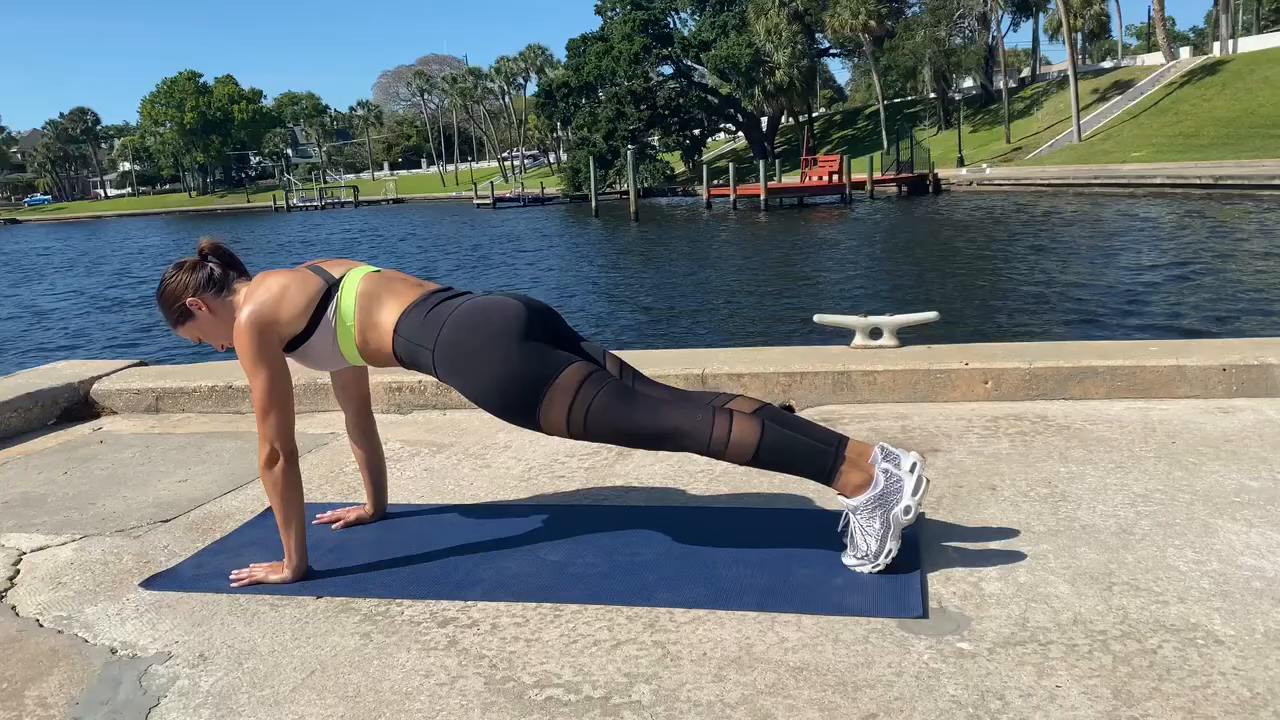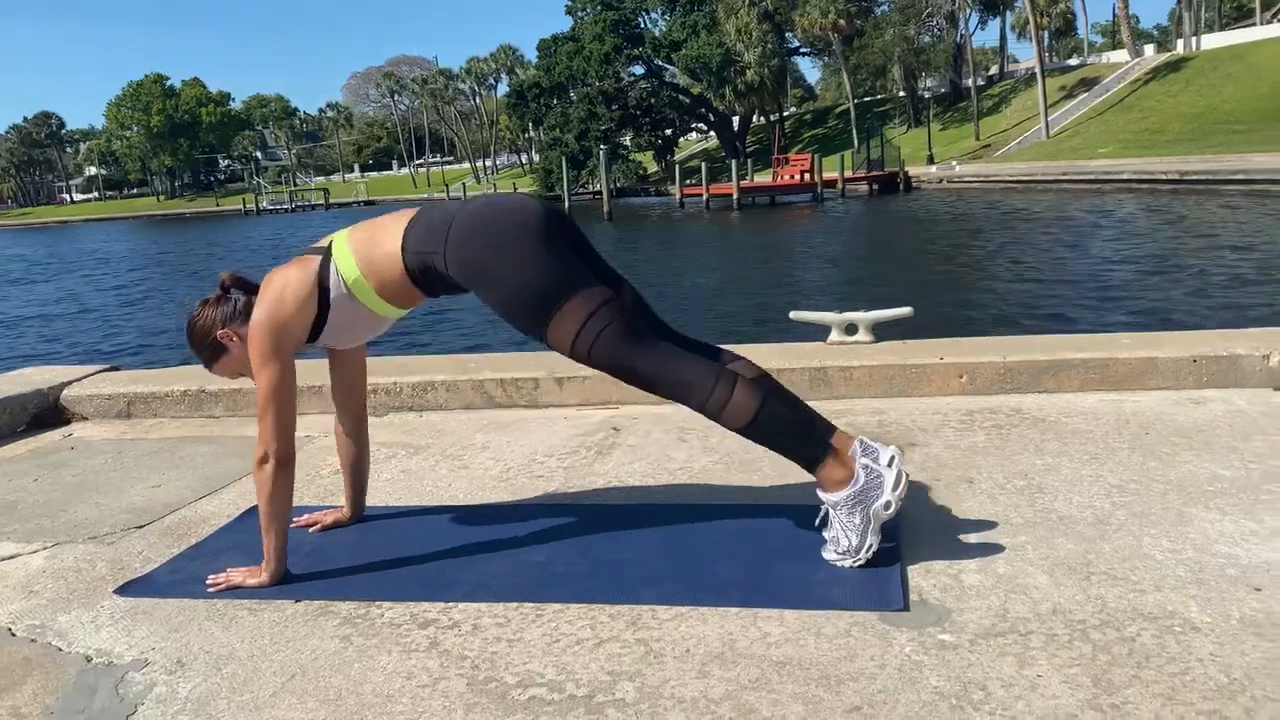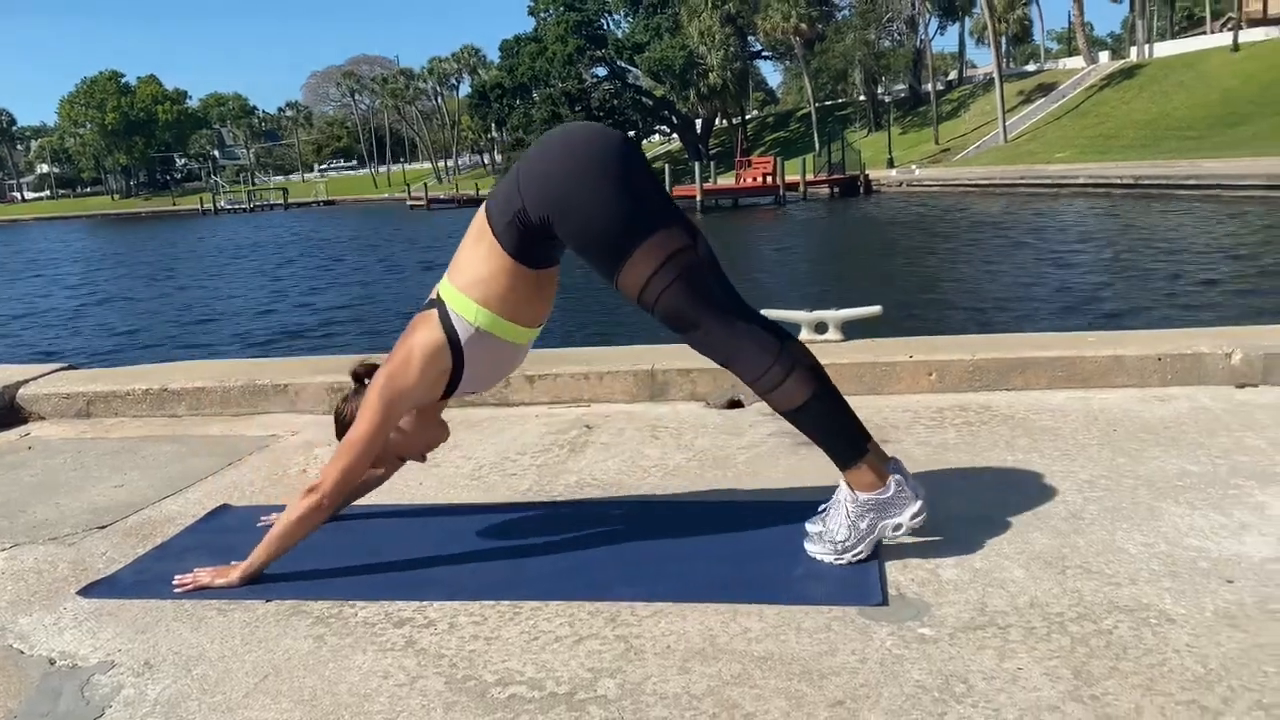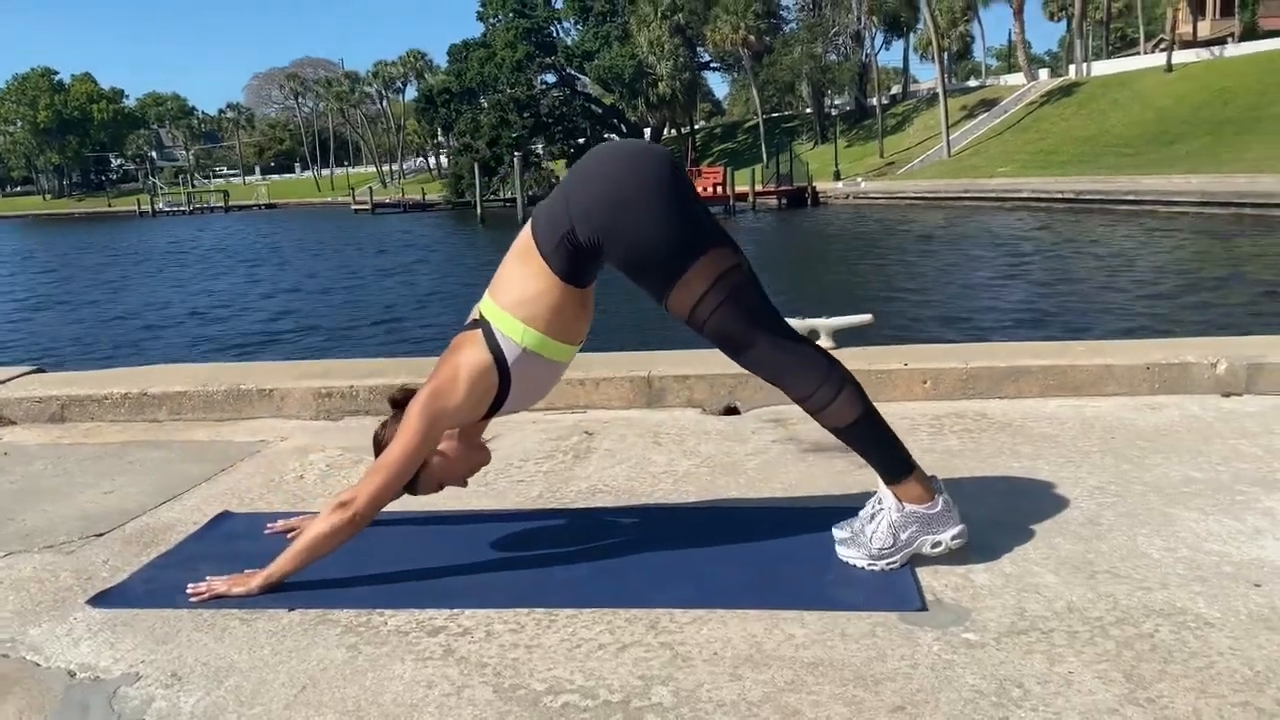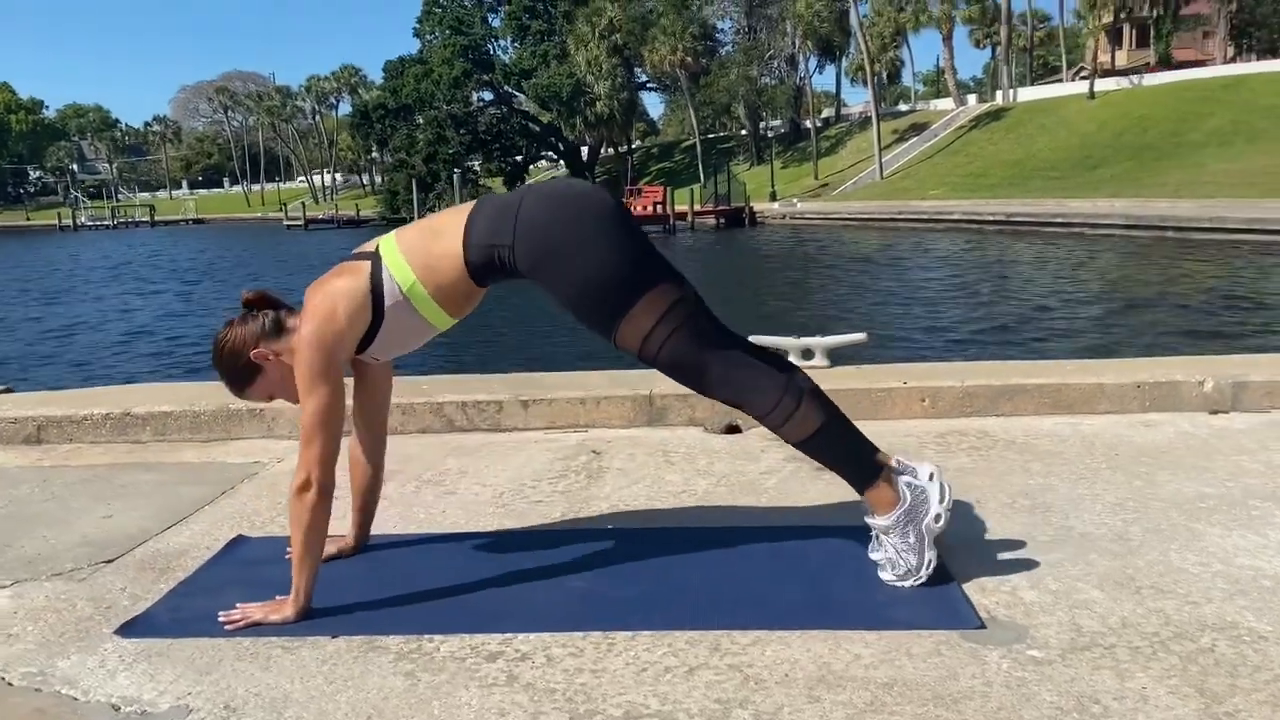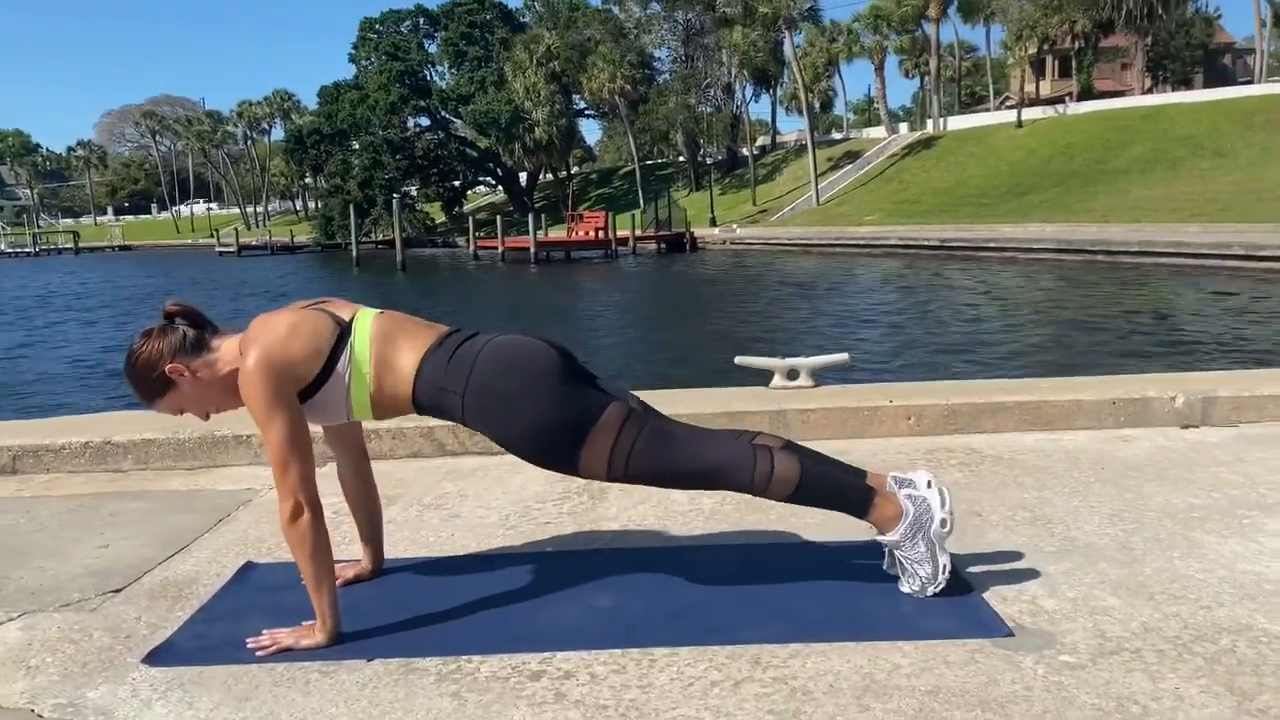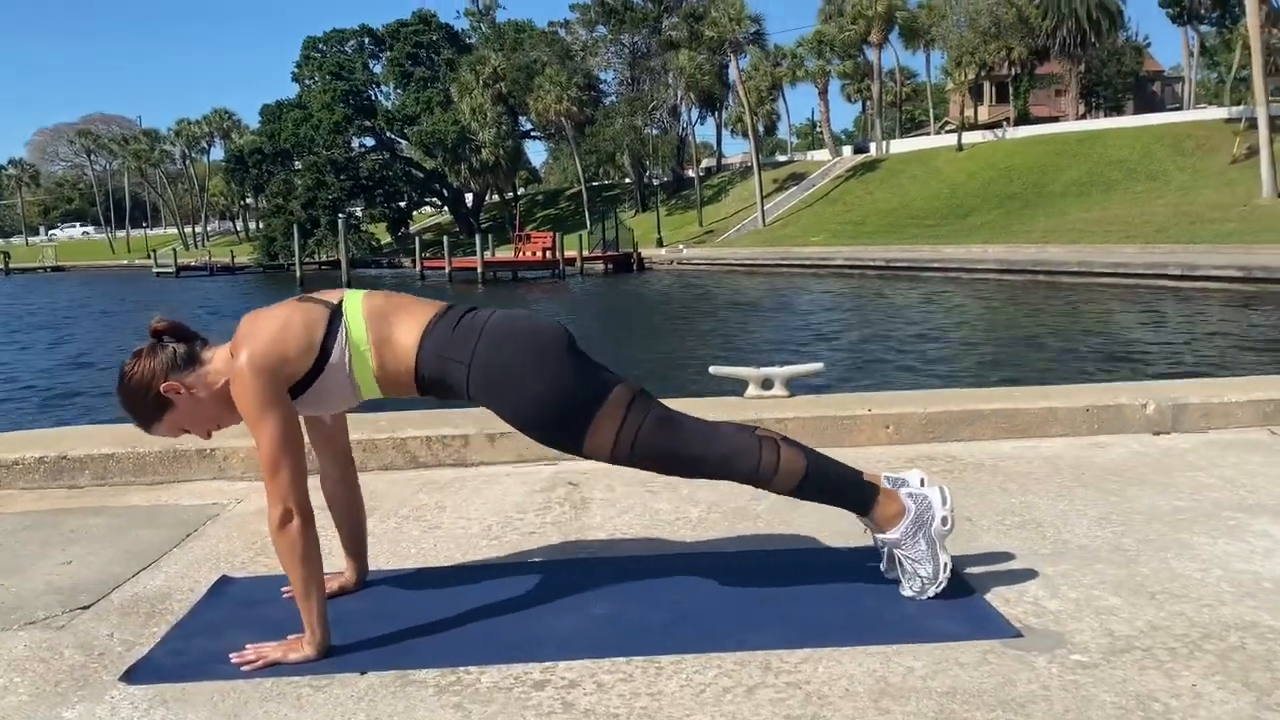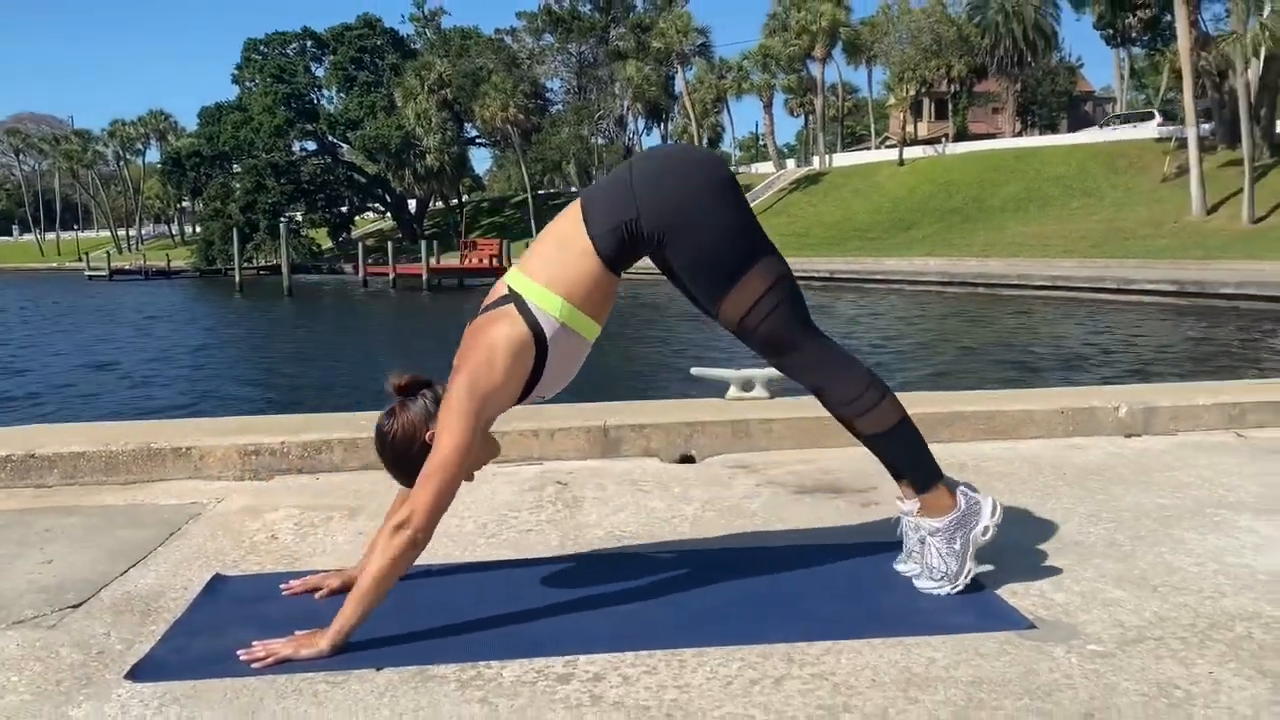
dt=0.7s
person 1, frame 1
left shoulder: (253, 316)
right shoulder: (306, 286)
left elbow: (277, 451)
right elbow: (356, 409)
left wrist: (292, 560)
right wrist: (375, 503)
left hip: (477, 349)
right hip: (499, 317)
left knee: (652, 418)
right knee: (659, 402)
left ankle: (861, 472)
right ankle: (866, 464)
person 1, frame 2
left shoulder: (267, 318)
right shoulder: (318, 302)
left elbow: (273, 454)
right elbow: (350, 412)
left wrist: (269, 564)
right wrist: (351, 505)
left hip: (488, 244)
right hip: (507, 229)
left knee: (651, 359)
right knee: (666, 346)
left ankle: (843, 468)
right ankle: (846, 456)
person 1, frame 3
left shoulder: (407, 381)
right shoulder: (424, 367)
left elbow: (326, 487)
right elbow: (362, 476)
left wrist: (243, 570)
right wrist: (313, 510)
left hip: (569, 177)
right hip: (579, 170)
left knee: (715, 324)
right knee: (720, 317)
left ankle: (877, 484)
right ankle: (867, 473)
person 1, frame 4
left shoulder: (448, 400)
right shoulder: (461, 385)
left elbow: (360, 504)
left wrist: (260, 579)
right wrist: (330, 517)
left hip: (615, 200)
right hip: (620, 188)
left knee: (760, 341)
right knee: (759, 339)
left ankle: (918, 501)
right ankle: (903, 490)
person 1, frame 5
left shoulder: (315, 332)
right shoulder: (351, 315)
left elbow: (312, 475)
right elbow: (370, 433)
left wrist: (295, 599)
right wrist: (356, 533)
left hip: (552, 227)
right hip: (560, 218)
left knee: (714, 367)
right knee: (723, 352)
left ankle: (892, 498)
right ankle: (894, 477)
person 1, frame 6
left shoulder: (259, 365)
right shoulder: (293, 340)
left elbow: (297, 504)
right elbow: (350, 452)
left wrist: (323, 623)
right wrist: (372, 557)
left hip: (501, 389)
right hip: (513, 366)
left knee: (691, 458)
right knee: (690, 445)
left ankle: (894, 507)
right ankle: (888, 488)
person 1, frame 7
left shoulder: (250, 367)
right shoulder: (283, 355)
left elbow: (288, 511)
right elbow: (335, 466)
left wrist: (310, 633)
right wrist: (355, 569)
left hip: (506, 359)
right hip: (505, 343)
left knee: (686, 445)
right knee: (684, 440)
left ankle: (894, 509)
right ankle: (884, 493)
person 1, frame 8
left shoulder: (472, 392)
right shoulder: (466, 380)
left elbow: (413, 522)
right elbow: (414, 511)
left wrist: (330, 637)
right wrist: (360, 573)
left hip: (669, 199)
right hip: (659, 193)
left knee: (800, 349)
right knee: (793, 350)
left ankle: (944, 505)
right ankle: (925, 498)
